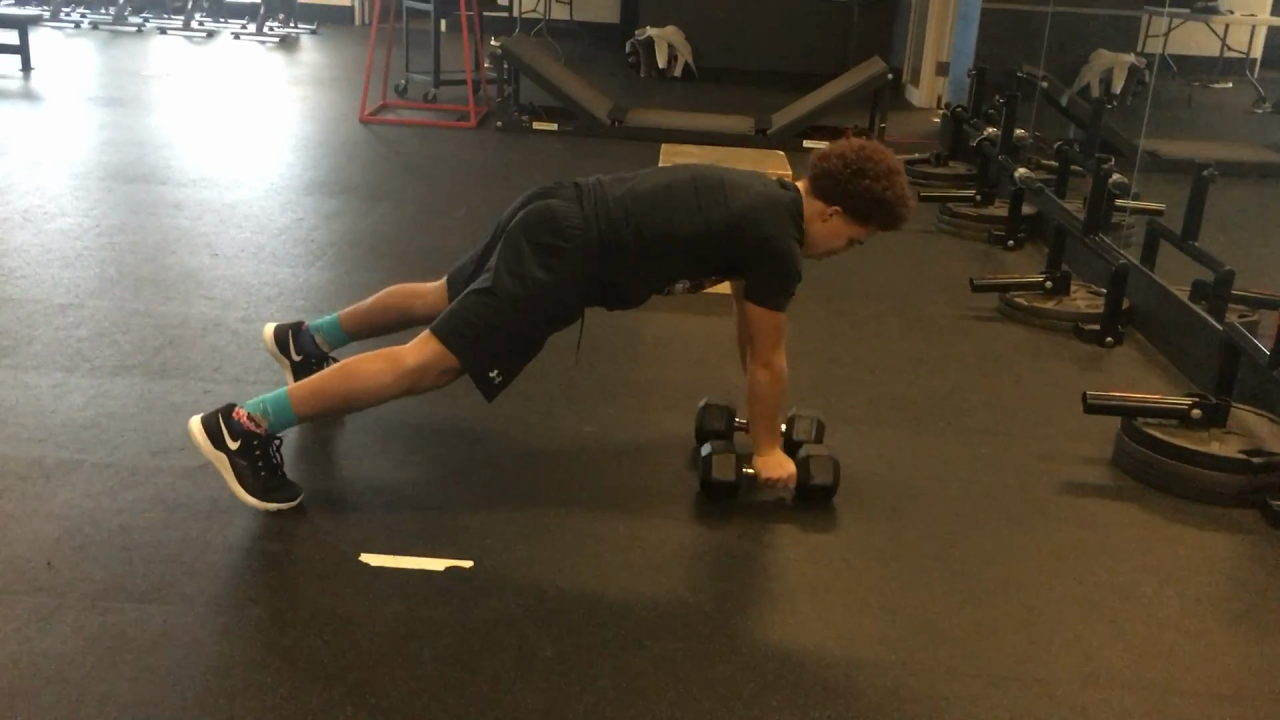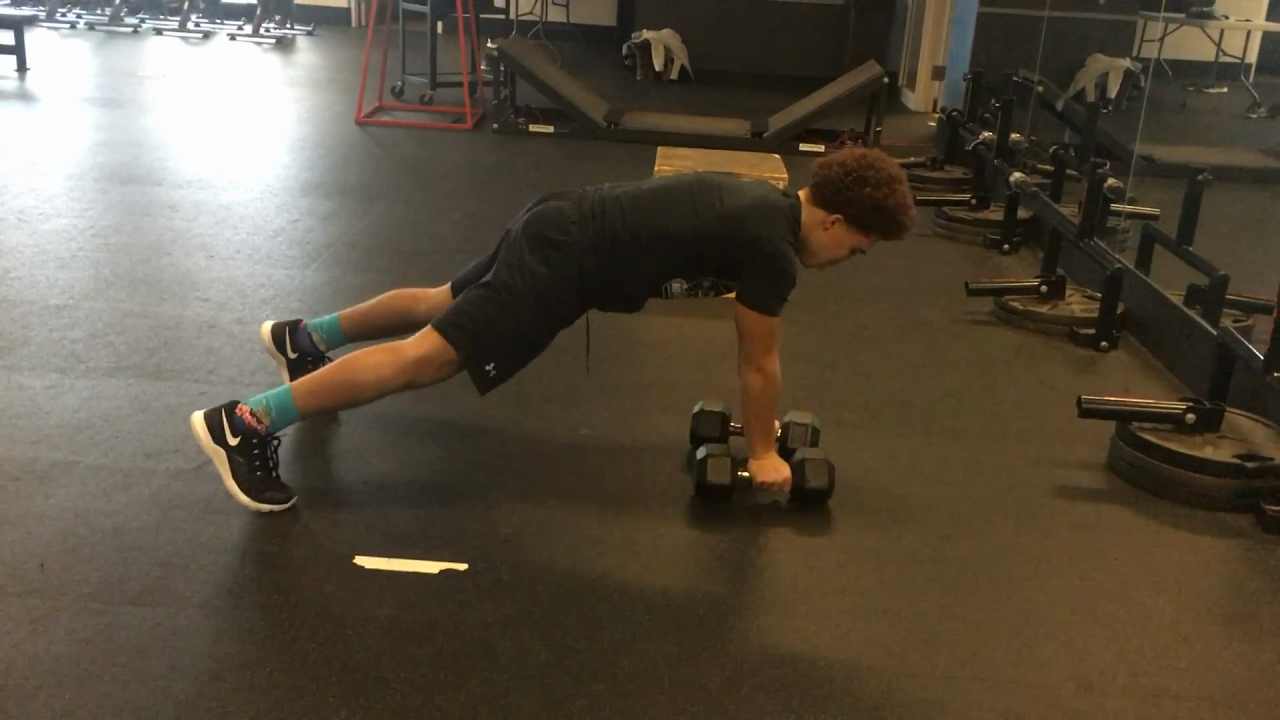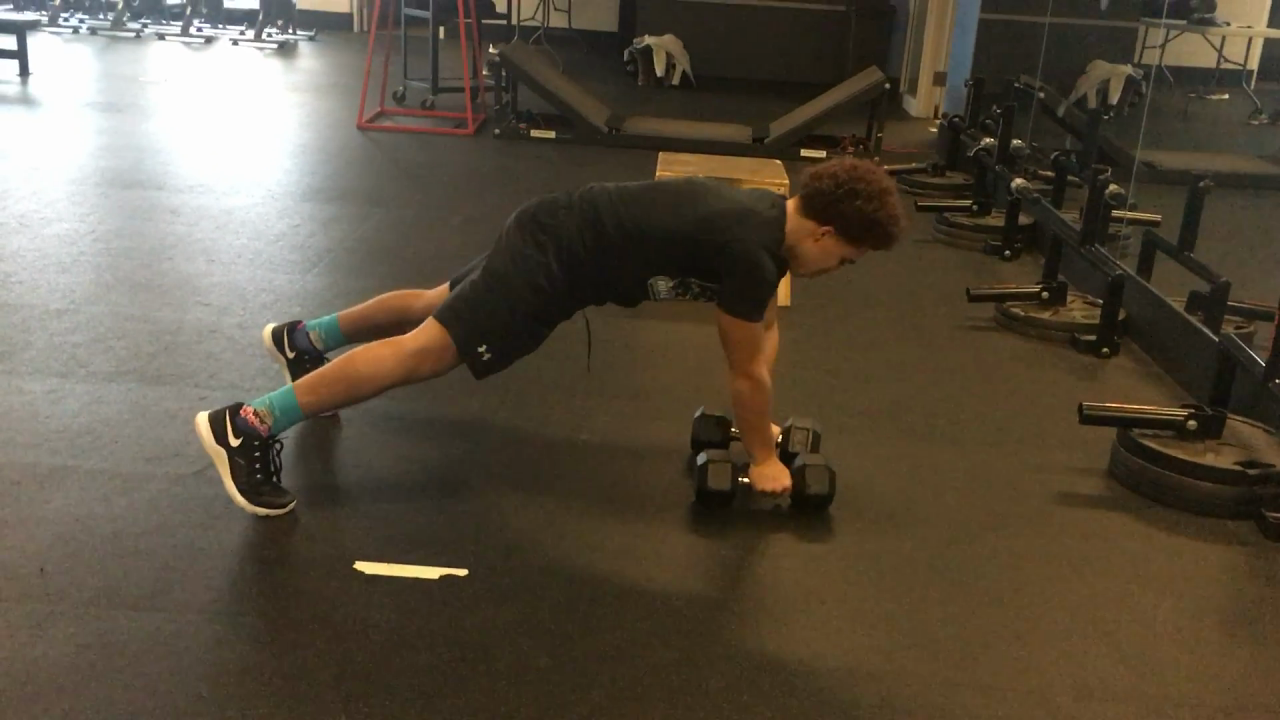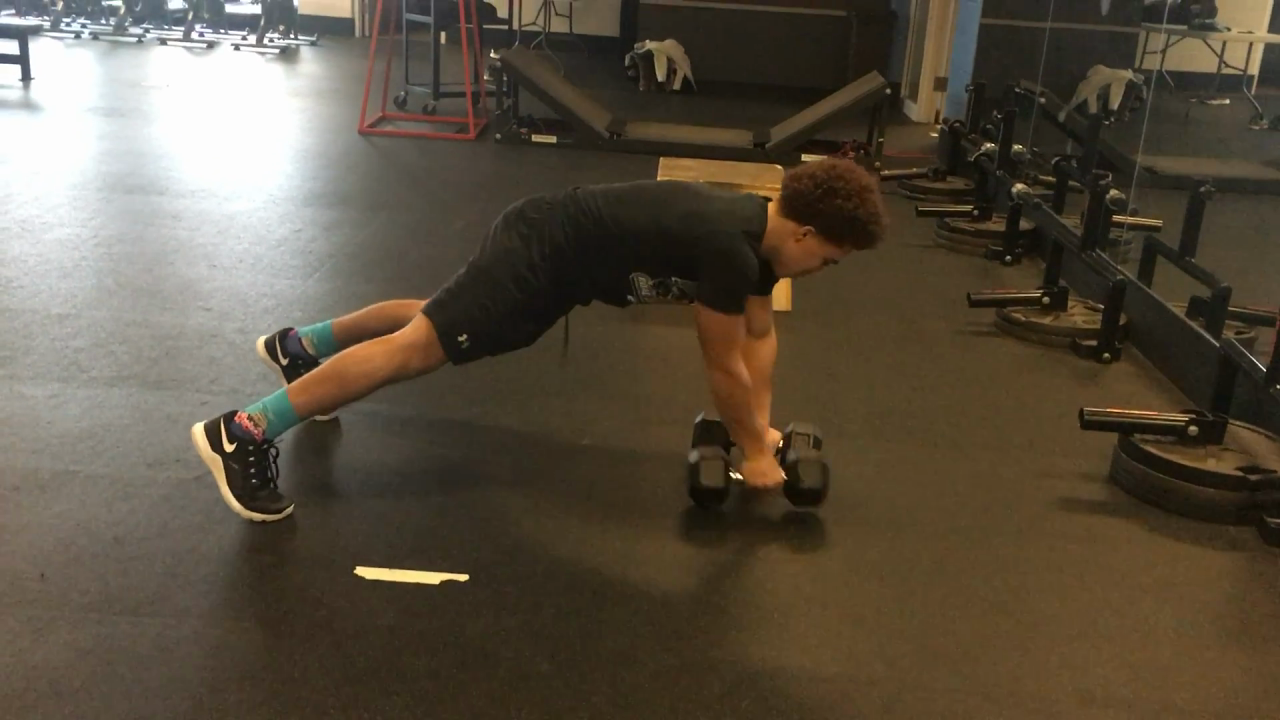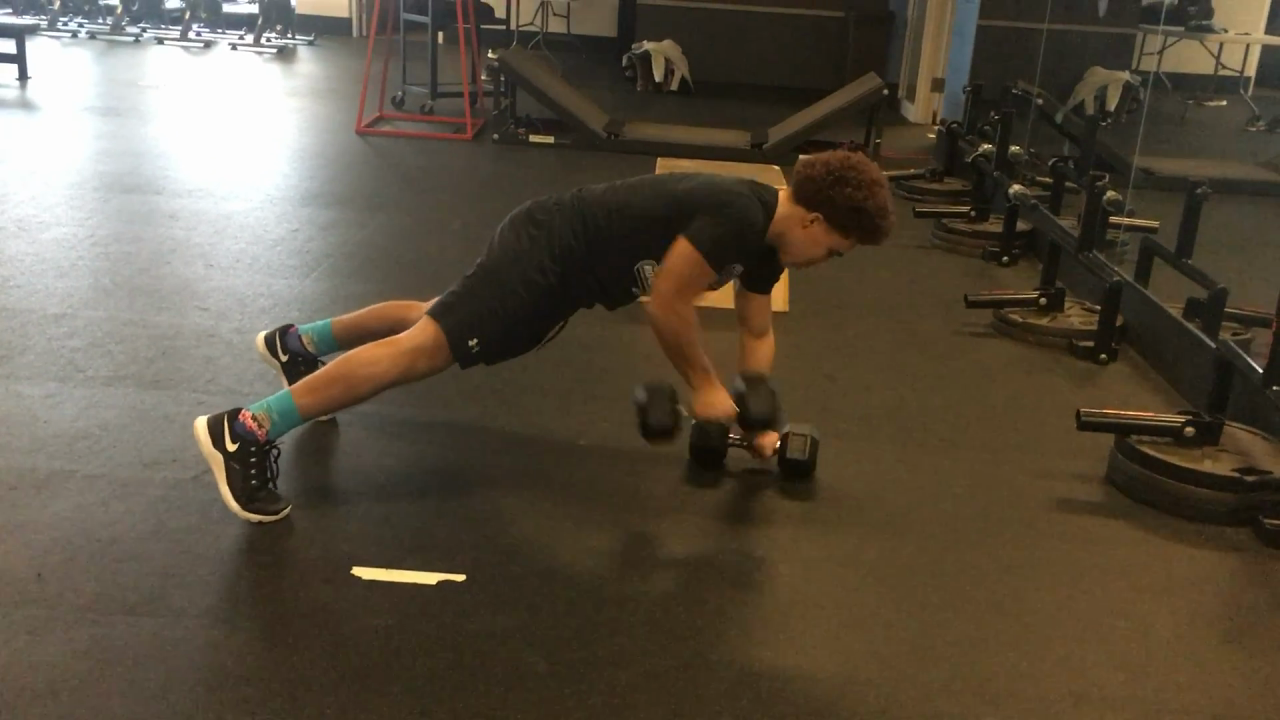
dt=0.2s
person 1, frame 1
left shoulder: (766, 199)
right shoulder: (778, 244)
left elbow: (748, 329)
right elbow: (768, 358)
left wrist: (757, 410)
right wrist: (766, 449)
left hip: (554, 212)
right hip: (562, 258)
left knee: (441, 299)
right knee: (428, 360)
left ankle: (307, 339)
right ankle: (243, 426)
person 1, frame 2
left shoulder: (772, 210)
right shoulder: (773, 247)
left elbow: (756, 350)
right elbow: (759, 362)
left wrist: (760, 417)
right wrist: (762, 452)
left hip: (560, 228)
right hip: (563, 259)
left knee: (444, 302)
right knee: (428, 354)
left ankle: (304, 337)
right ankle: (243, 424)
person 1, frame 3
left shoulder: (773, 222)
right shoulder: (747, 249)
left elbow: (765, 329)
right elbow: (746, 369)
left wrist: (761, 423)
right wrist: (762, 458)
left hip: (561, 241)
right hip: (554, 247)
left knee: (443, 303)
right knee: (429, 347)
left ankle: (304, 337)
right ankle: (246, 426)
person 1, frame 4
left shoulder: (759, 239)
right shoulder: (727, 246)
left elbow: (759, 334)
right elbow: (722, 366)
left wrist: (762, 427)
right wrist: (754, 456)
left hip: (556, 258)
right hip: (540, 244)
left knee: (434, 312)
right knee: (418, 345)
left ankle: (298, 344)
right ankle: (241, 432)
person 1, frame 5
left shoulder: (765, 243)
right shoulder: (737, 212)
left elbow: (757, 332)
right elbow: (663, 305)
left wrist: (756, 425)
right wrist: (704, 386)
left hip: (564, 264)
right hip: (549, 247)
left knee: (435, 313)
right knee: (425, 347)
left ankle: (297, 342)
right ankle: (244, 431)
